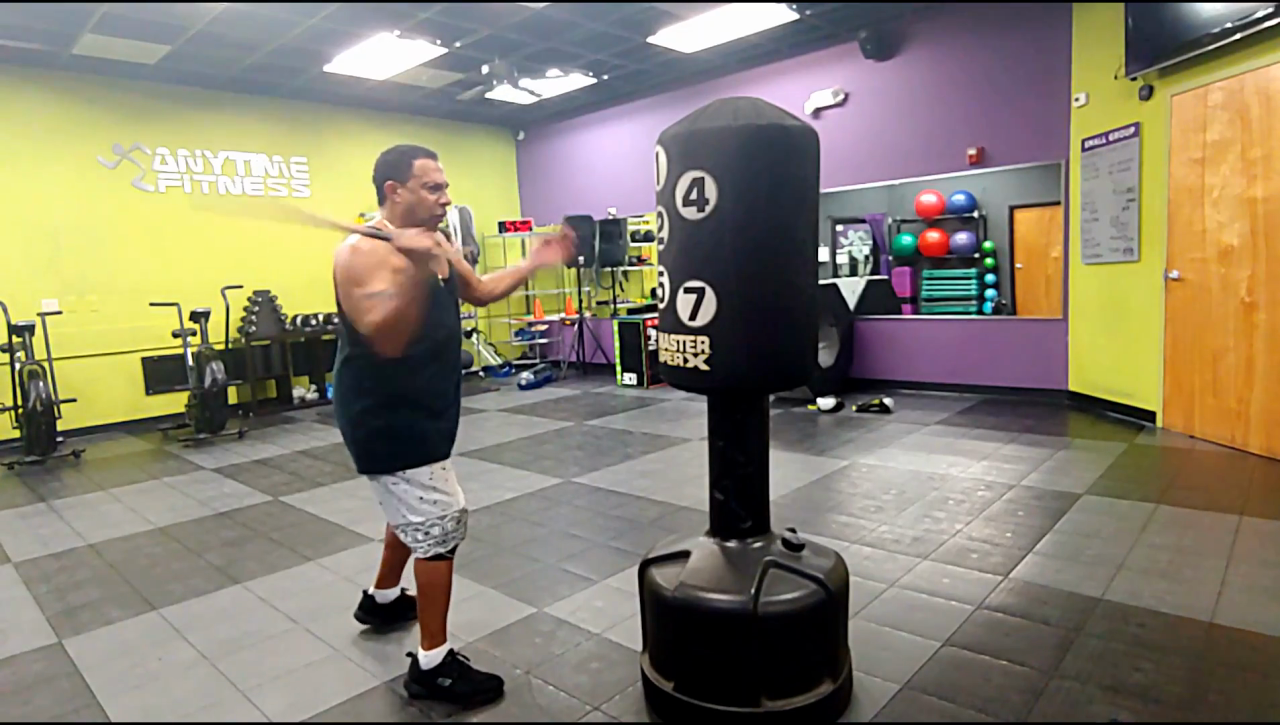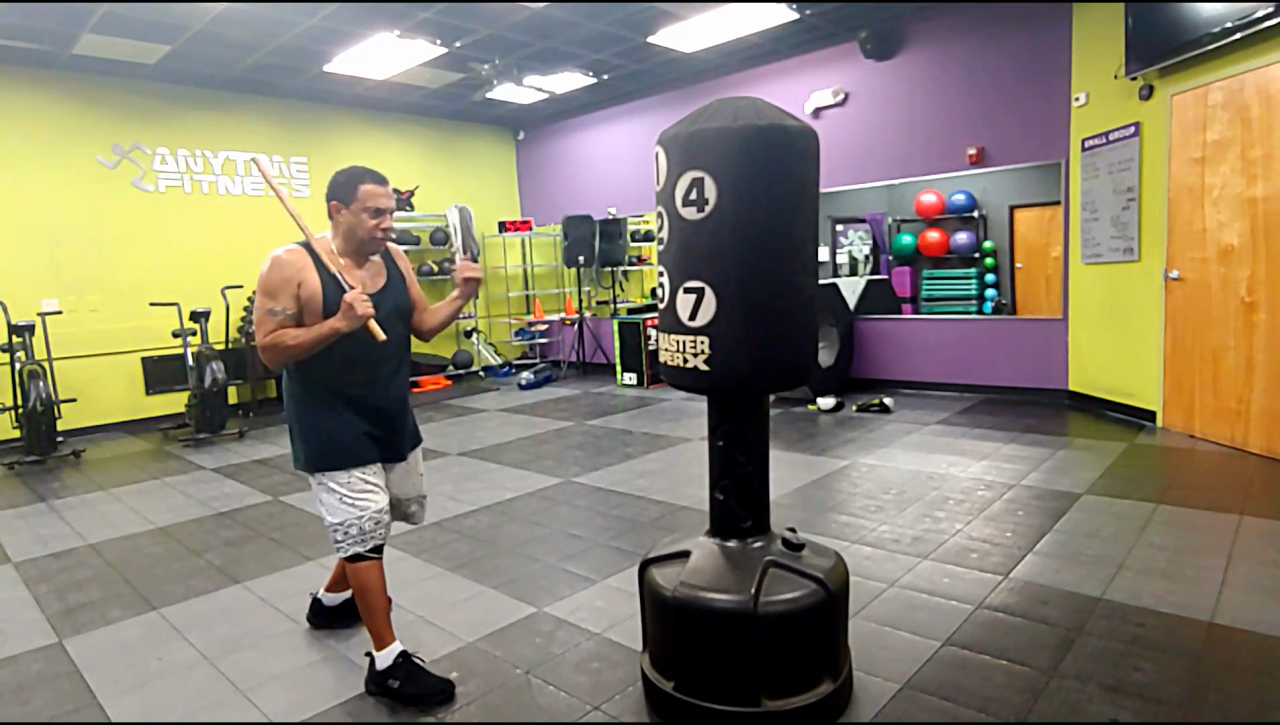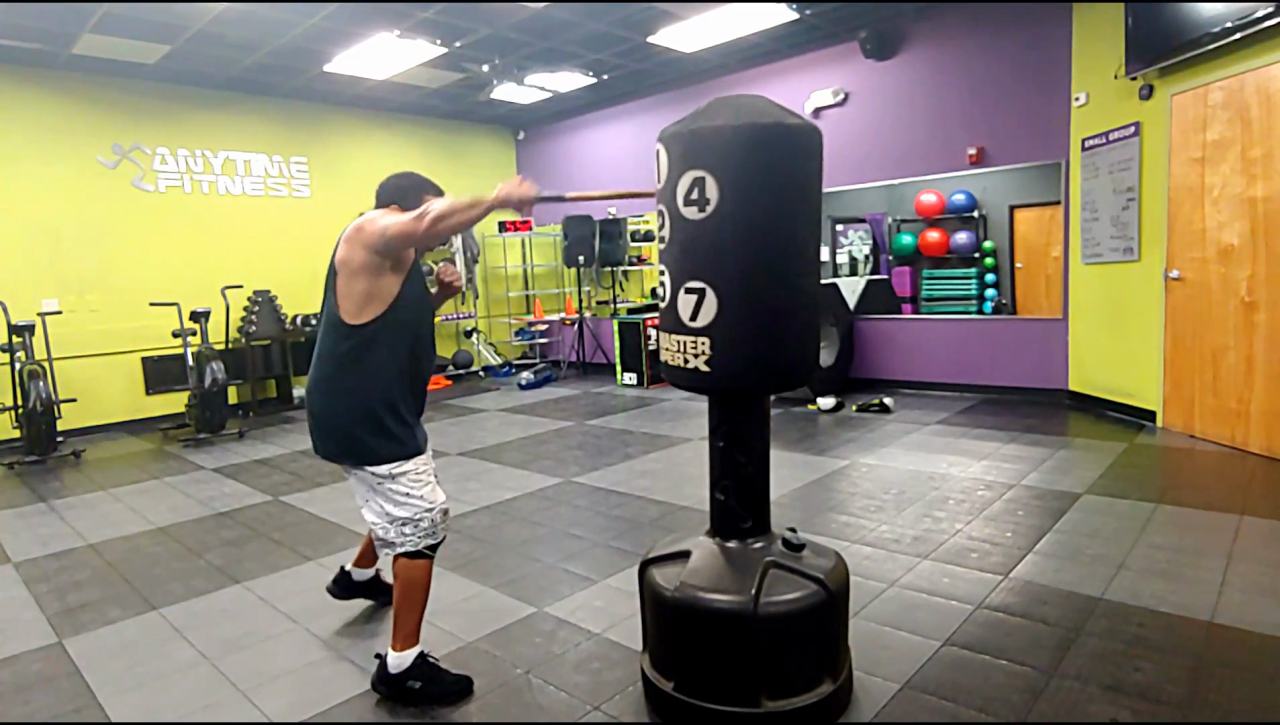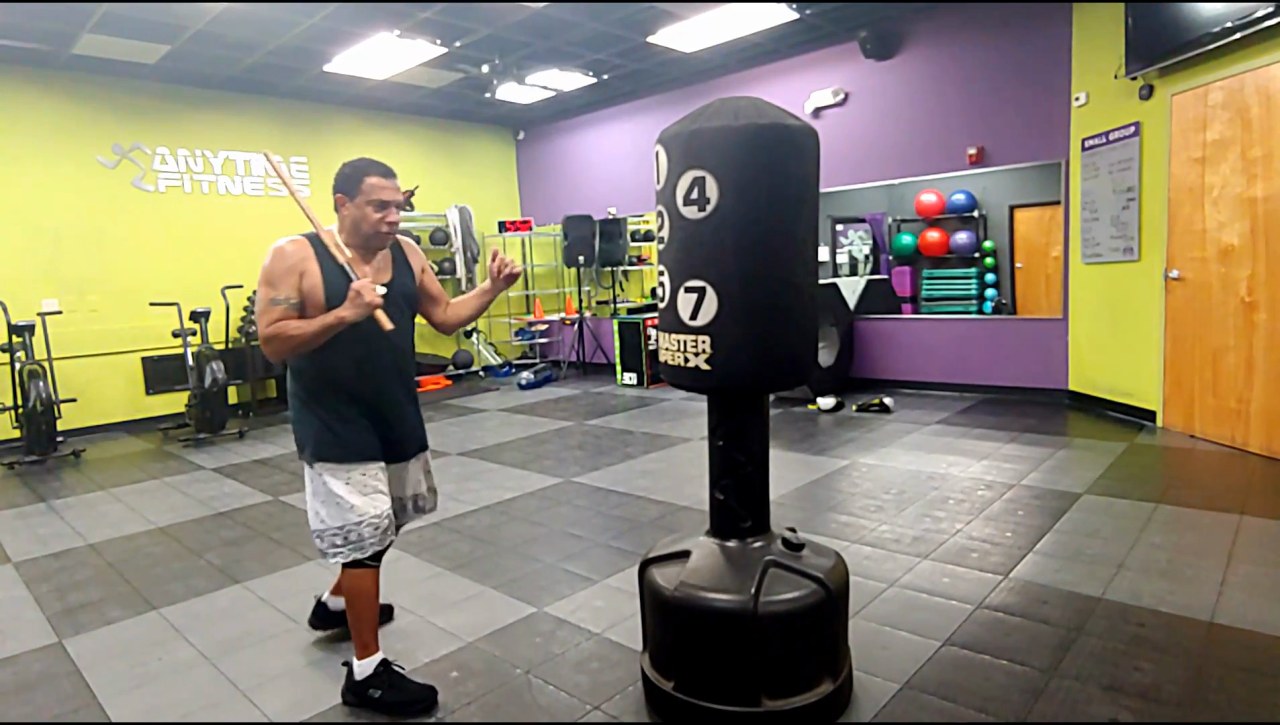
dt=1s
person 1, frame 1
left shoulder: (428, 243)
right shoulder: (368, 254)
left elbow: (477, 287)
right elbow: (389, 342)
left wrist: (536, 262)
right wrist: (413, 274)
left hip: (417, 410)
right hip: (385, 418)
left knee: (415, 509)
right knee: (438, 521)
left ankle: (382, 597)
right ankle: (432, 664)
person 1, frame 2
left shoulder: (395, 259)
right shoulder: (291, 266)
left elbow: (426, 326)
right elbow: (272, 350)
left wrist: (463, 293)
right wrist: (340, 323)
left hip: (393, 417)
right hip: (331, 423)
left knee: (371, 520)
right knee: (365, 528)
left ankle: (333, 599)
right ankle: (388, 664)
person 1, frame 3
left shoulder: (400, 255)
right shoulder: (368, 232)
left elbow: (411, 318)
right elbow: (422, 222)
left wrist: (444, 280)
right wrist: (498, 198)
left hip: (382, 409)
right hip: (361, 417)
left knee: (403, 502)
right knee: (419, 519)
left ankle: (358, 574)
right ankle: (402, 666)
person 1, frame 4
left shoulder: (407, 254)
right shoulder: (293, 257)
left elbow: (447, 316)
right elbow: (273, 344)
left wrist: (490, 288)
right wrist: (345, 313)
left hip: (397, 415)
right hip: (334, 423)
left knee: (394, 513)
right knee: (364, 532)
left ankle: (335, 603)
right ankle: (367, 673)
